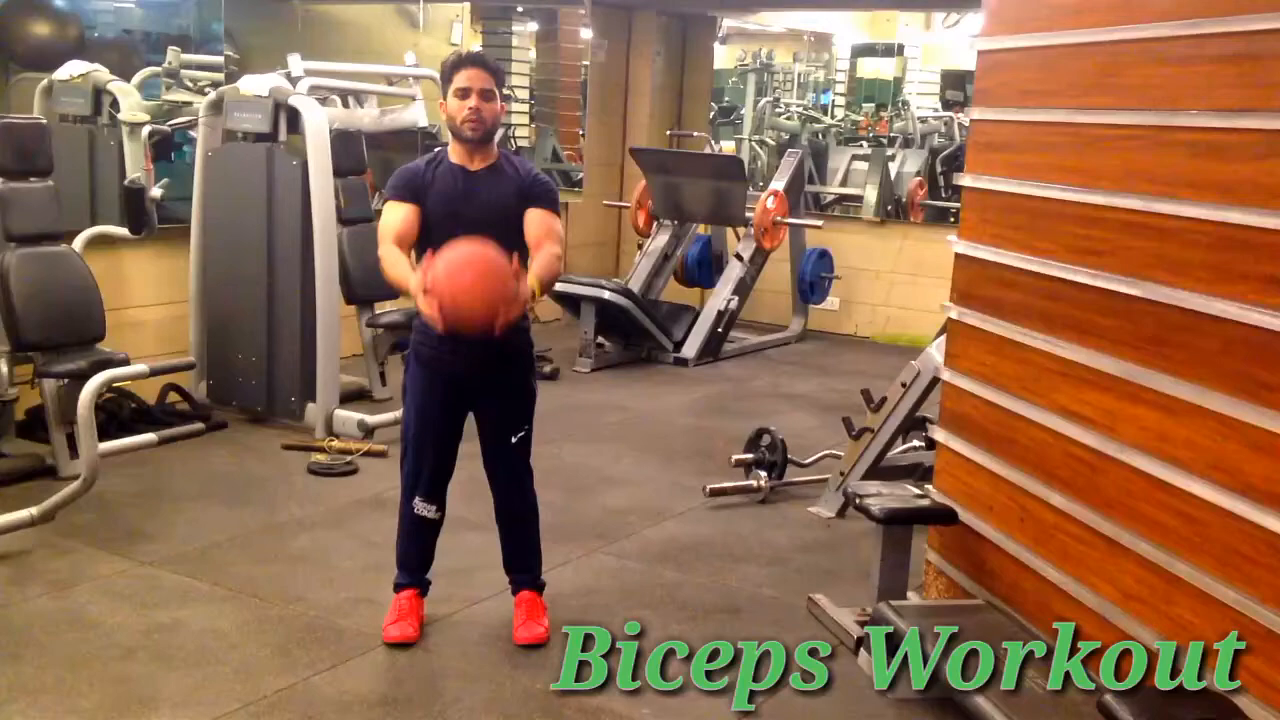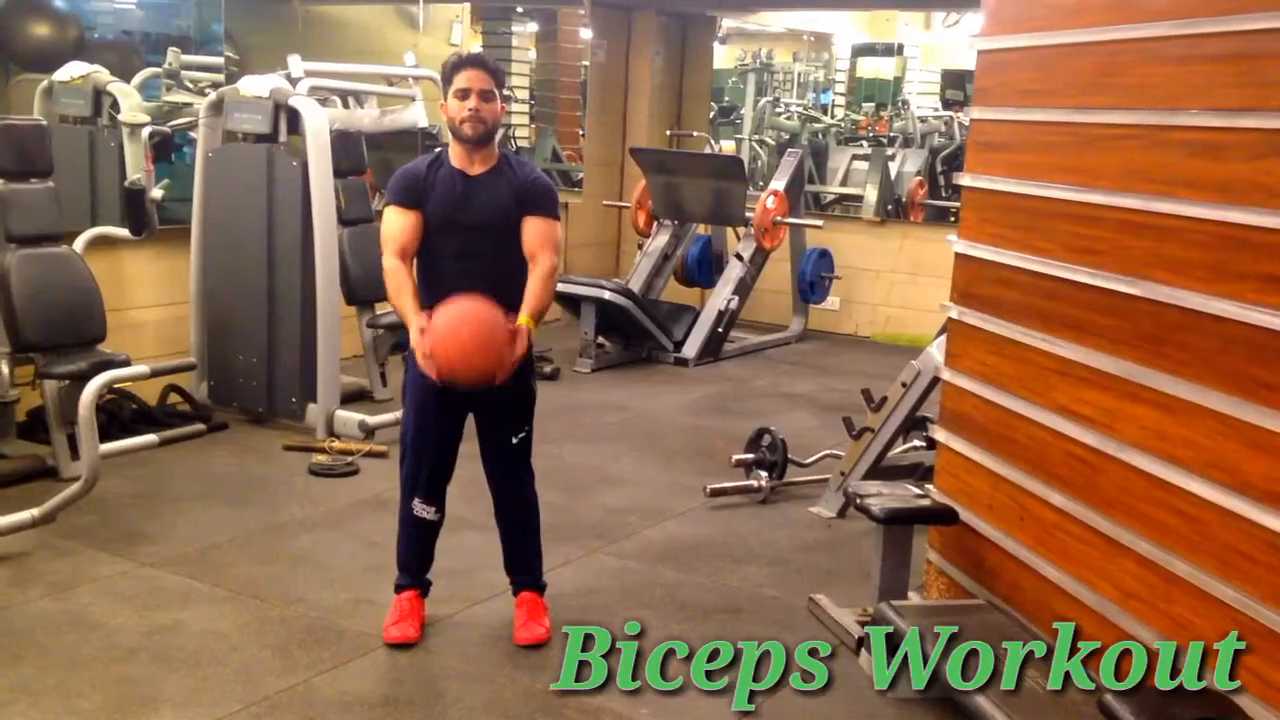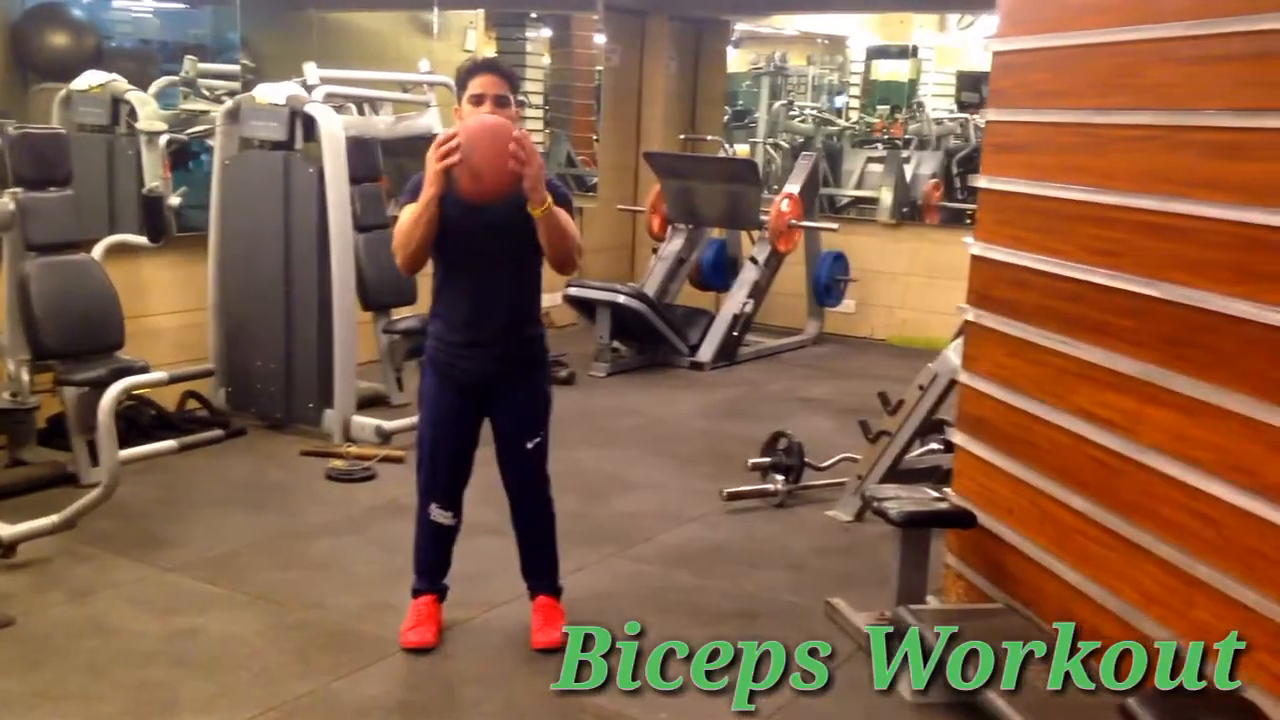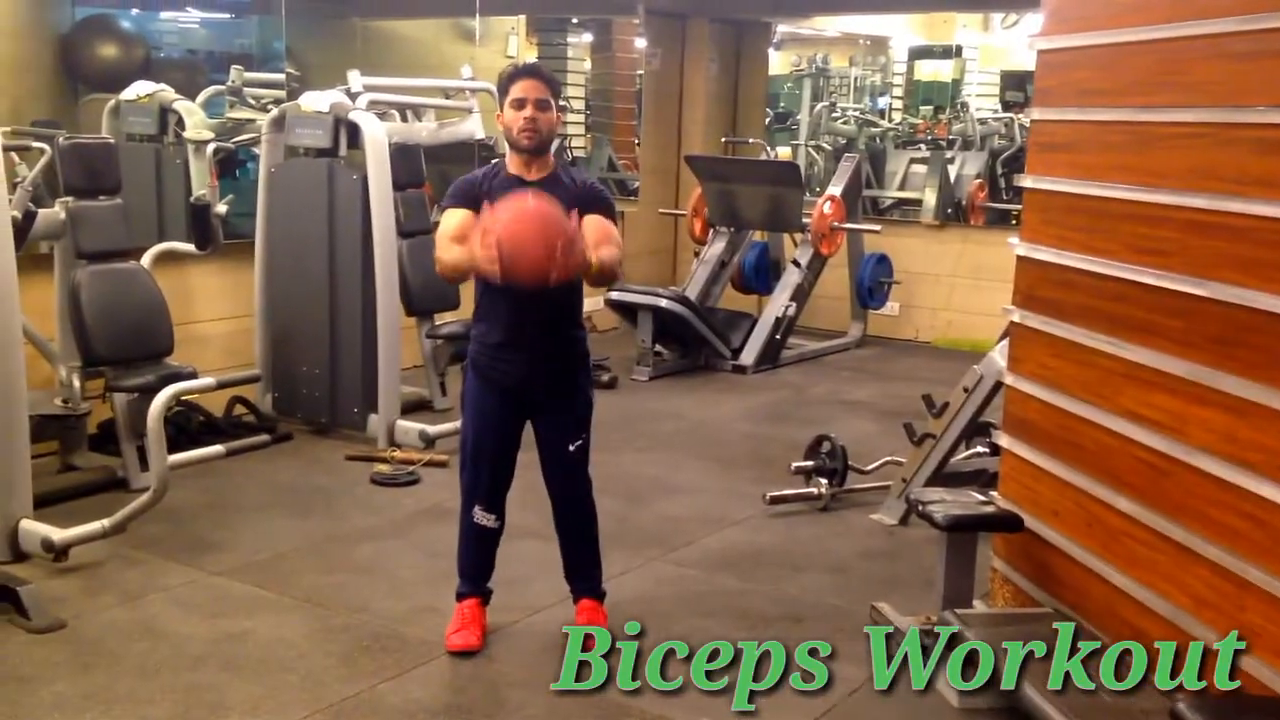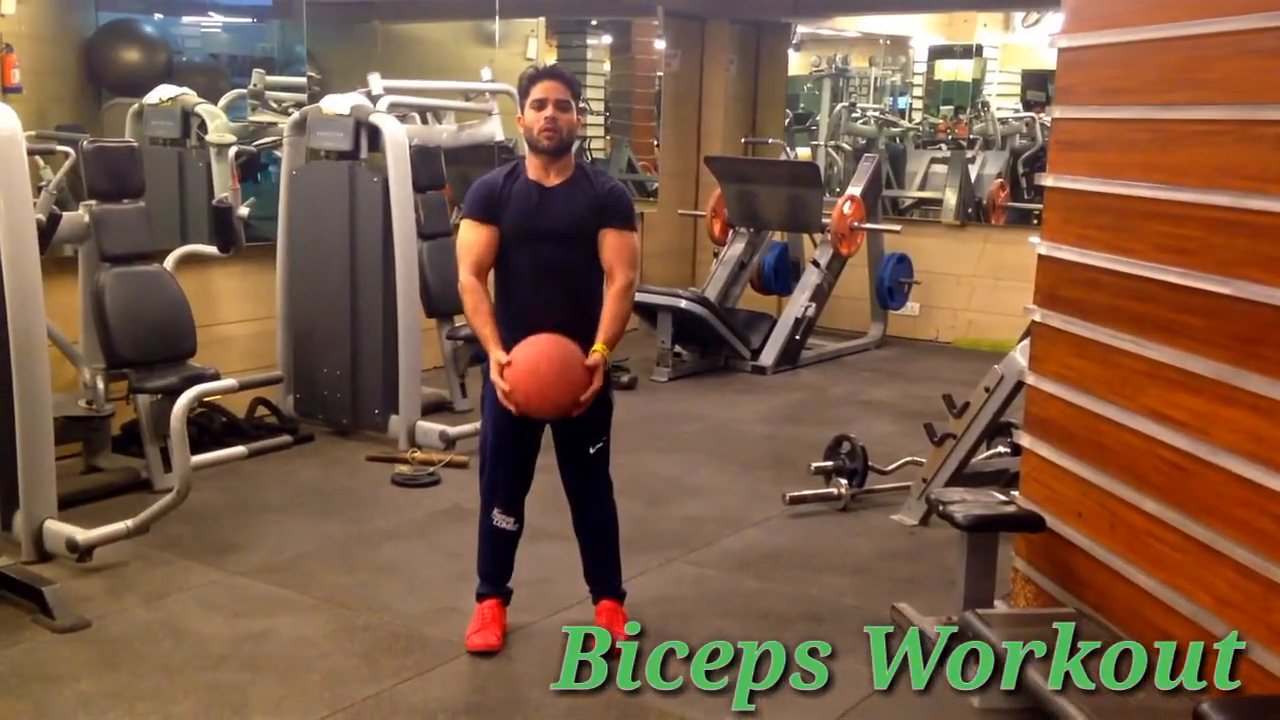
dt=0.7s
person 1, frame 1
left shoulder: (529, 182)
right shoulder: (414, 178)
left elbow: (550, 249)
right elbow: (389, 247)
left wrist: (529, 287)
right wrist: (416, 286)
left hip: (507, 356)
right hip: (435, 353)
left knee: (512, 477)
right knee: (422, 476)
left ankle: (527, 590)
right ankle: (409, 589)
person 1, frame 2
left shoulder: (530, 185)
right shoulder: (414, 179)
left elbow: (544, 262)
right elbow: (395, 259)
left wrist: (524, 328)
right wrist: (415, 324)
left hip: (507, 357)
right hip: (433, 355)
left knee: (513, 478)
right knee: (422, 477)
left ankle: (529, 591)
right ankle: (410, 590)
person 1, frame 3
left shoulder: (542, 184)
right shoulder: (430, 182)
left elbow: (567, 259)
right elbow: (406, 258)
left wrist: (536, 195)
right wrist: (433, 191)
left hip: (520, 362)
right hip: (450, 360)
left knee: (529, 482)
right knee: (438, 484)
left ankle: (545, 595)
right ankle: (427, 595)
person 1, frame 4
left shoulder: (584, 192)
right shoulder: (471, 188)
left elbow: (612, 258)
right elbow: (443, 254)
left wrist: (585, 261)
right wrist: (475, 255)
left hip: (563, 365)
right hip: (492, 363)
left knee: (571, 485)
right knee: (482, 485)
left ankle: (588, 599)
right ankle: (471, 599)
person 1, frame 5
left shoulder: (607, 195)
right shoulder: (490, 192)
left elbow: (621, 279)
right elbow: (471, 277)
left wrist: (601, 352)
right wrist: (495, 352)
left hip: (582, 368)
right hip: (512, 367)
left knee: (591, 488)
right knee: (501, 488)
left ankle: (608, 600)
right ankle: (491, 599)
